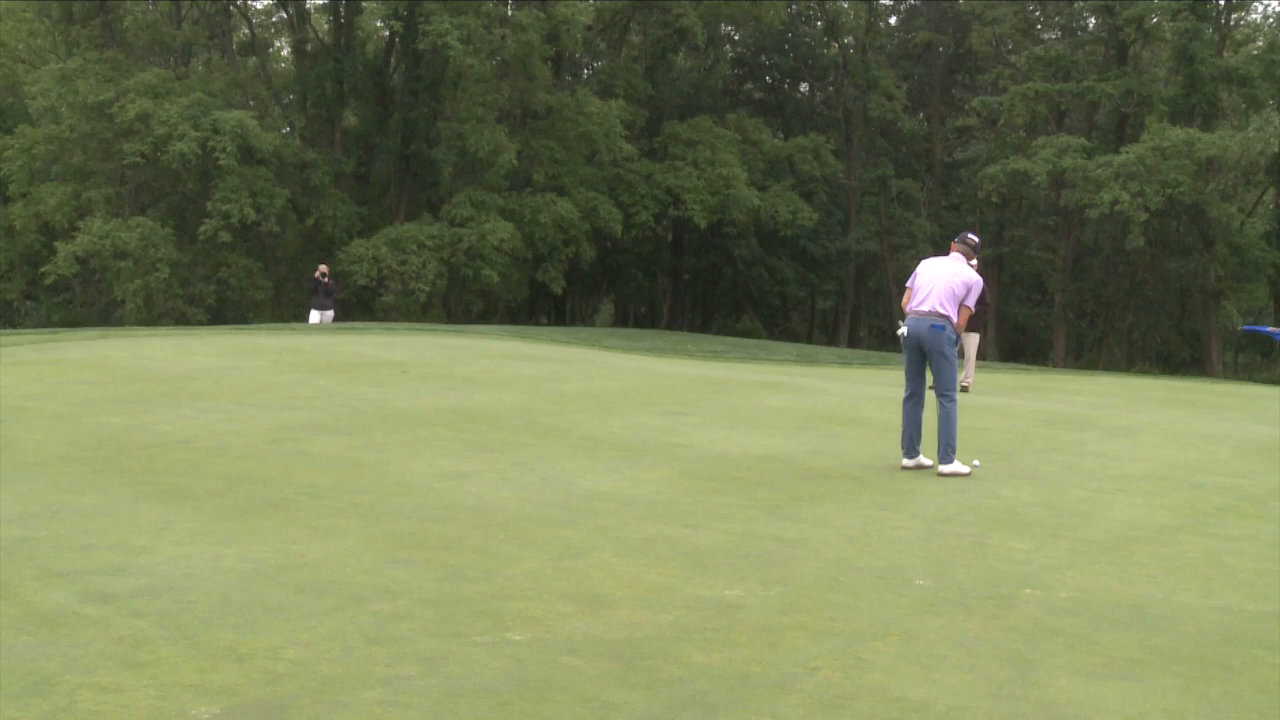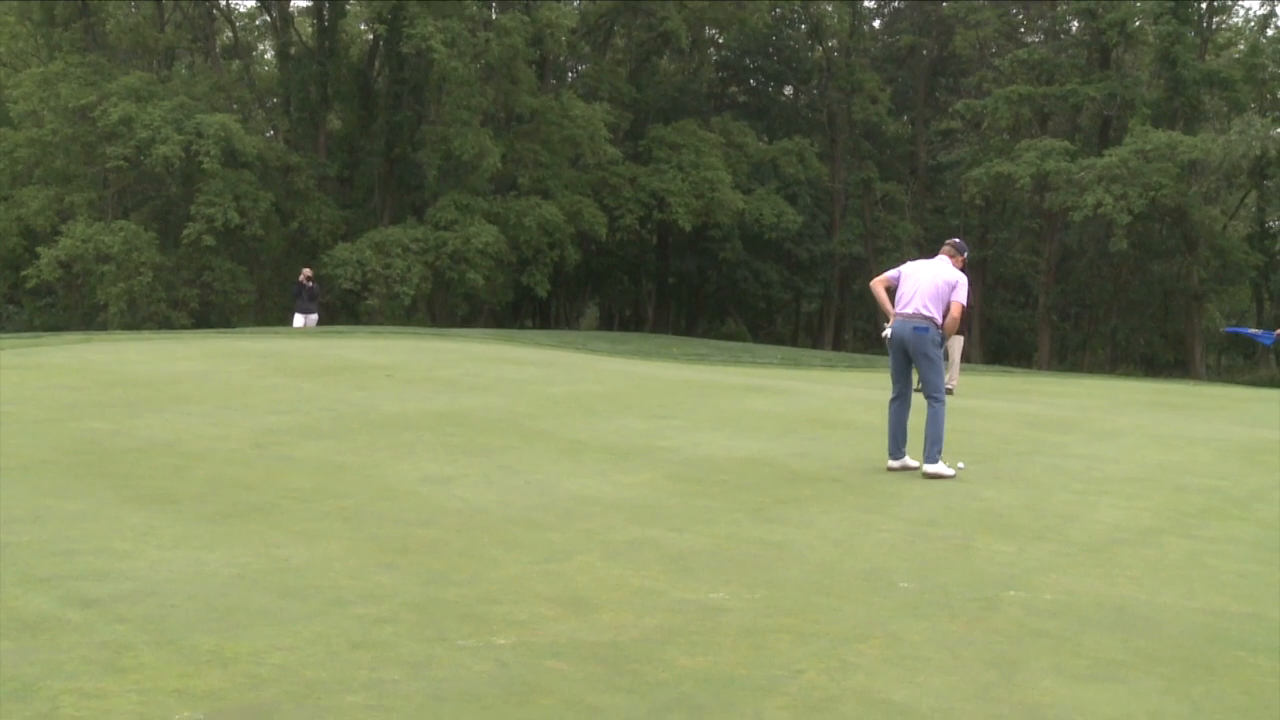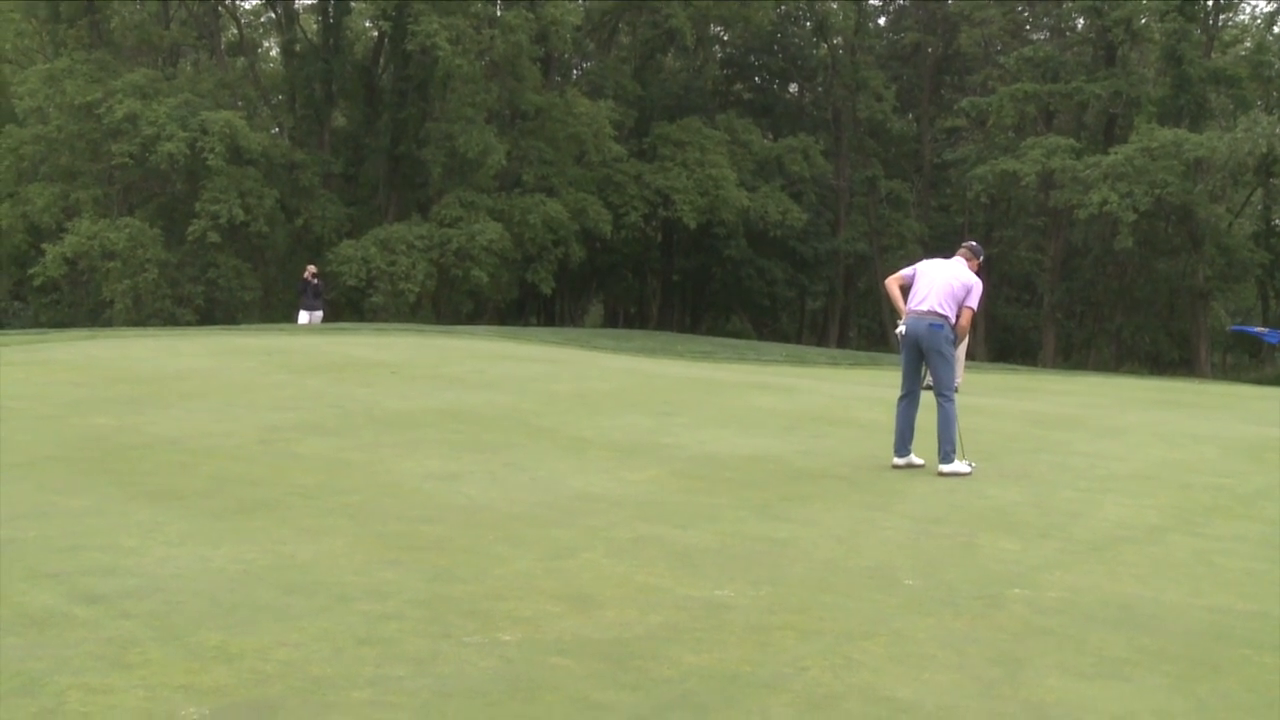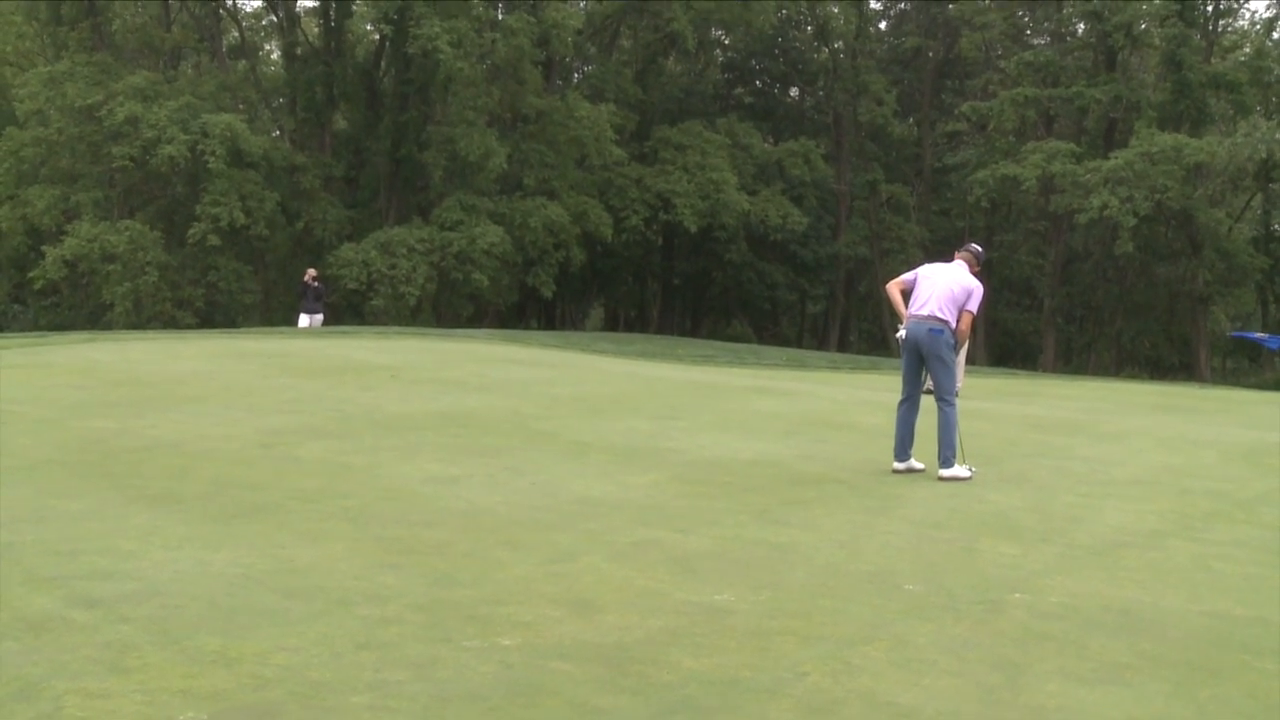
dt=1s
person 1, frame 1
left shoulder: (926, 263)
right shoulder: (973, 277)
left elbow: (905, 302)
right elbow: (961, 320)
right wrist: (952, 341)
left hip: (911, 326)
right hip: (939, 329)
left knee: (913, 393)
right knee: (946, 397)
left ankle: (911, 455)
right ankle: (947, 461)
person 1, frame 2
left shoulder: (912, 265)
right shoulder: (958, 276)
left elbow: (876, 284)
right elbow: (954, 316)
left wrist: (892, 316)
right wrist: (941, 341)
left hip: (898, 329)
right hip: (924, 331)
left knee: (900, 394)
right knee: (936, 398)
left ankle: (896, 456)
right ankle: (932, 461)
person 1, frame 3
left shoulder: (927, 263)
right shoulder: (973, 280)
left elbow: (891, 282)
right elbow: (964, 323)
left wrist: (904, 314)
right wrist: (953, 347)
left hip: (911, 325)
right hip: (937, 329)
left knee: (909, 392)
right knee: (945, 397)
left ankle: (902, 454)
right ankle: (947, 460)
person 1, frame 4
left shoulder: (928, 268)
right shoulder: (973, 284)
left elbow: (892, 287)
right elbow: (963, 327)
left wrist: (906, 319)
right wrist: (954, 352)
left hip: (912, 330)
right hip: (938, 333)
left knee: (909, 396)
right knee: (946, 402)
left ankle: (902, 458)
right ankle: (947, 465)
